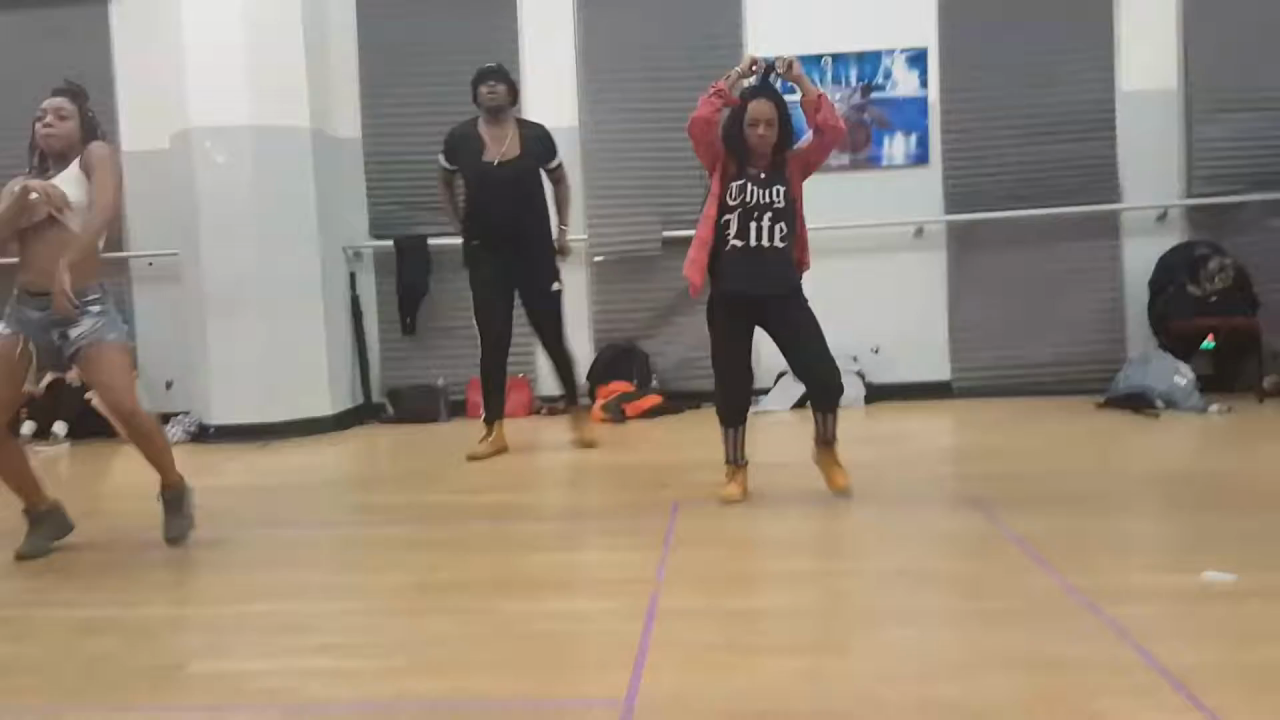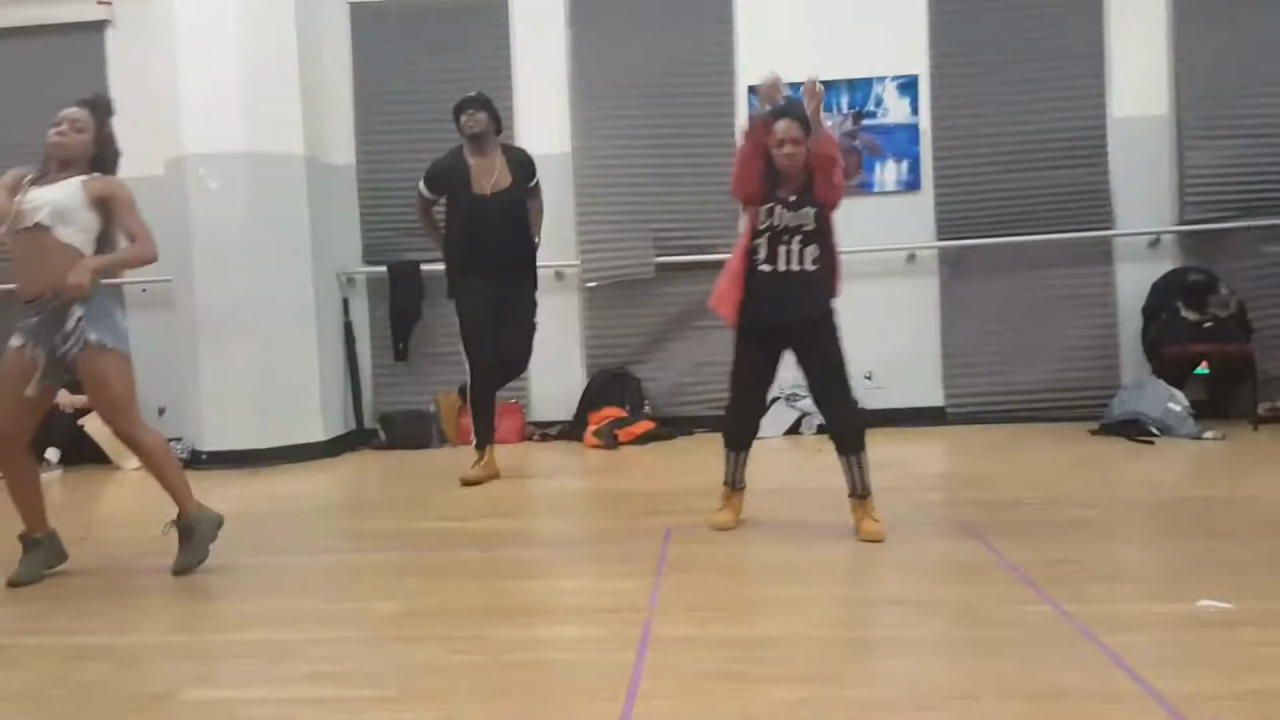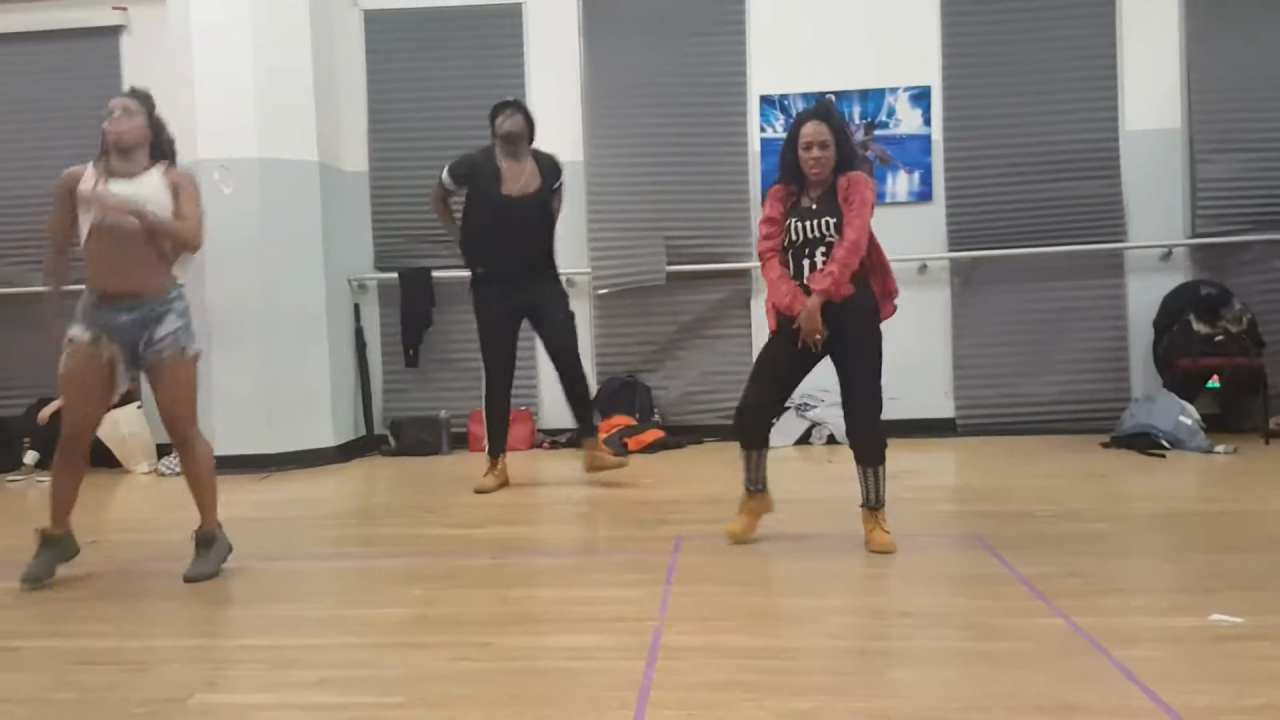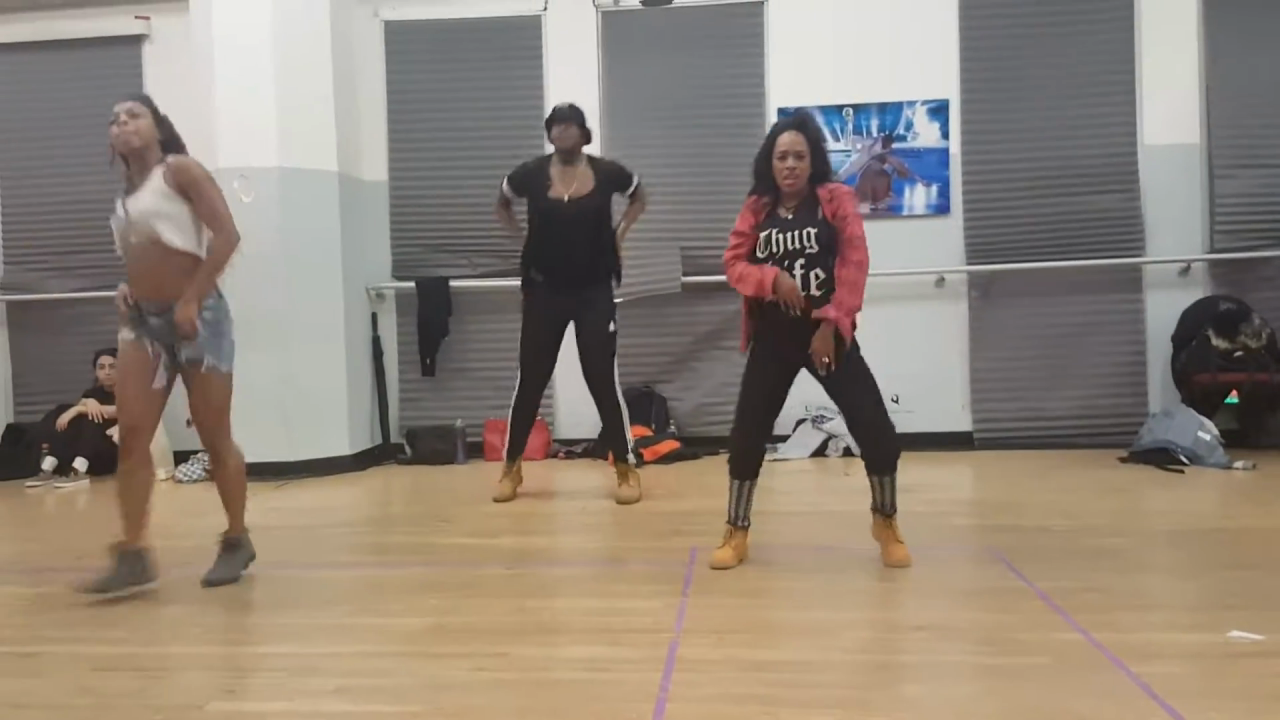
dt=0.4s
person 1, frame 1
left shoulder: (97, 155)
left elbow: (104, 210)
left wrist: (65, 266)
left hip: (83, 305)
left knee: (125, 408)
left ankle: (174, 490)
right ankle: (46, 514)
person 1, frame 2
left shoulder: (104, 186)
left elbow: (146, 249)
left wrist: (92, 265)
left hip: (87, 311)
left knee: (128, 426)
left ankle: (195, 521)
right ankle: (42, 542)
person 1, frame 3
left shoulder: (174, 178)
right shoulder: (77, 179)
left elbow: (191, 238)
right elbow: (59, 247)
left wrist: (129, 208)
right wrist: (55, 300)
left hip: (161, 309)
right hip: (99, 314)
left knee: (184, 432)
right knee: (73, 436)
left ankle: (211, 537)
right ankle: (57, 540)
person 1, frame 4
left shoulder: (179, 167)
right shoulder: (123, 193)
left elbow: (227, 234)
left wrist: (190, 296)
right wrist: (128, 289)
left hip: (195, 315)
right hip: (143, 321)
left knee: (215, 439)
right knee: (132, 439)
left ankle: (235, 541)
right ankle: (130, 556)
person 2, frame 1
left shoulder: (792, 166)
right shoulder: (722, 165)
left elbow: (832, 131)
right elbow: (700, 122)
left wrist: (800, 82)
right wrist: (734, 78)
left hip: (782, 291)
right hip: (729, 294)
left knee: (824, 375)
right knee: (731, 386)
left ankle: (826, 451)
right ankle: (735, 469)
person 2, frame 2
left shoulder: (825, 183)
right shoulder: (753, 185)
left elbow: (831, 178)
right elbow: (743, 167)
left wrist: (815, 120)
right wrist: (761, 116)
left hip: (813, 316)
right hip: (759, 315)
left knee: (839, 407)
right knee: (741, 411)
left ankle: (862, 503)
right ankle: (731, 494)
person 2, frame 3
left shoulder: (855, 185)
right shoulder: (780, 198)
left elbow: (853, 244)
right elbow: (770, 256)
left wrist: (822, 299)
right wrist: (797, 305)
left hip: (853, 317)
right hip: (798, 319)
left knee: (862, 417)
right knee: (753, 409)
left ankle: (874, 516)
right ankle: (755, 498)
person 2, frame 4
left shoulder: (835, 199)
right shoulder: (755, 209)
left elbow: (854, 263)
right elbow: (733, 266)
left wrist: (833, 323)
right wrist: (771, 279)
left hip: (826, 334)
right hip: (770, 337)
left knee: (875, 429)
right knee: (747, 433)
left ankle: (886, 524)
right ankle: (736, 534)
person 3, frame 1
left shoulder: (535, 135)
right shoulder: (460, 138)
left elbow: (560, 180)
right elbow: (446, 182)
left wrist: (563, 230)
right wrist: (461, 226)
left hip: (534, 250)
right hip: (487, 253)
left knee: (552, 334)
right knee: (493, 342)
left ankle: (578, 414)
right ankle: (494, 429)
person 3, frame 2
left shoulder: (520, 160)
right shoulder: (446, 168)
left elbow: (535, 198)
right elbow: (423, 209)
left wrist: (533, 240)
right wrist: (447, 247)
left hip: (518, 276)
right hip: (472, 280)
left knee: (516, 359)
right knee: (482, 364)
left ankle: (459, 401)
right ankle: (485, 456)
person 3, frame 3
left shoulder: (546, 165)
right shoulder: (475, 165)
right elbow: (438, 197)
left wrist: (546, 227)
right wrist: (462, 238)
left hip: (542, 281)
right hip: (493, 285)
left knee: (568, 358)
right knee: (497, 374)
left ankle: (592, 444)
right ankle: (496, 464)
person 3, frame 4
left shoulder: (606, 172)
right shoulder: (531, 173)
left elbow: (639, 196)
right elbow: (502, 204)
left wrist: (620, 231)
right wrist: (522, 238)
left hip: (593, 290)
right hip: (544, 290)
left knee: (602, 380)
right knee: (531, 379)
left ankle: (627, 470)
right ankle: (512, 470)
